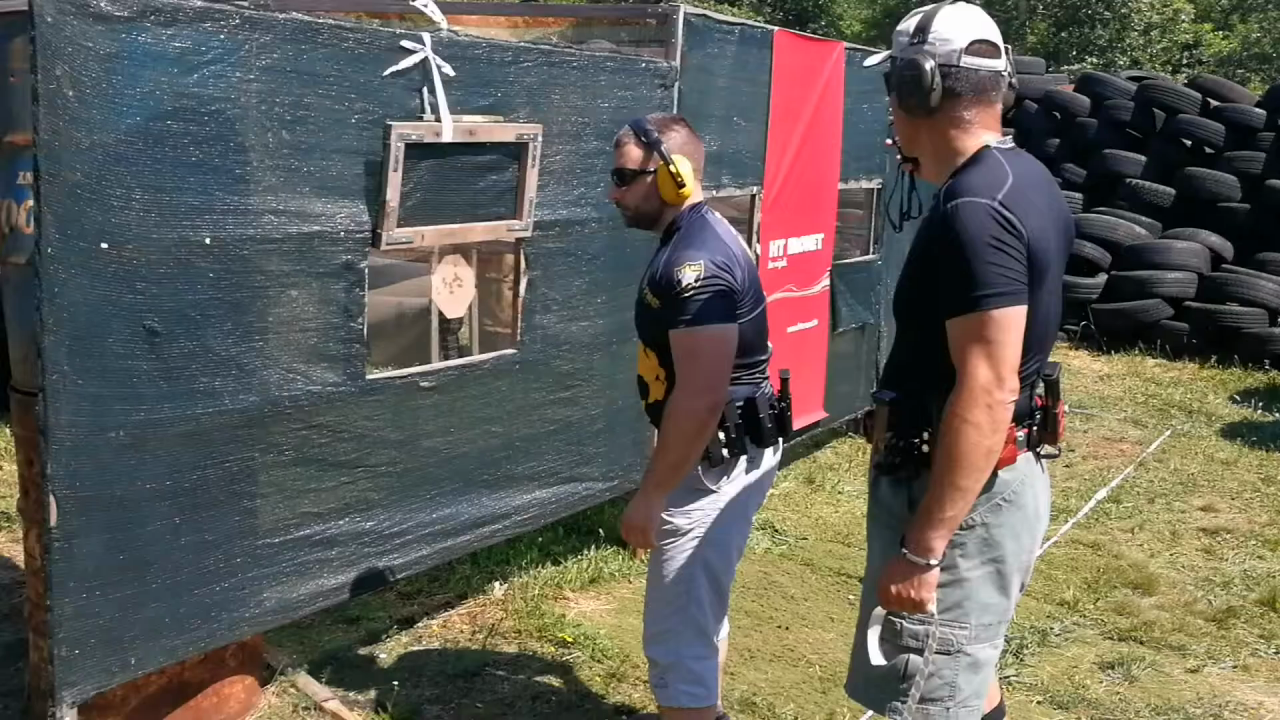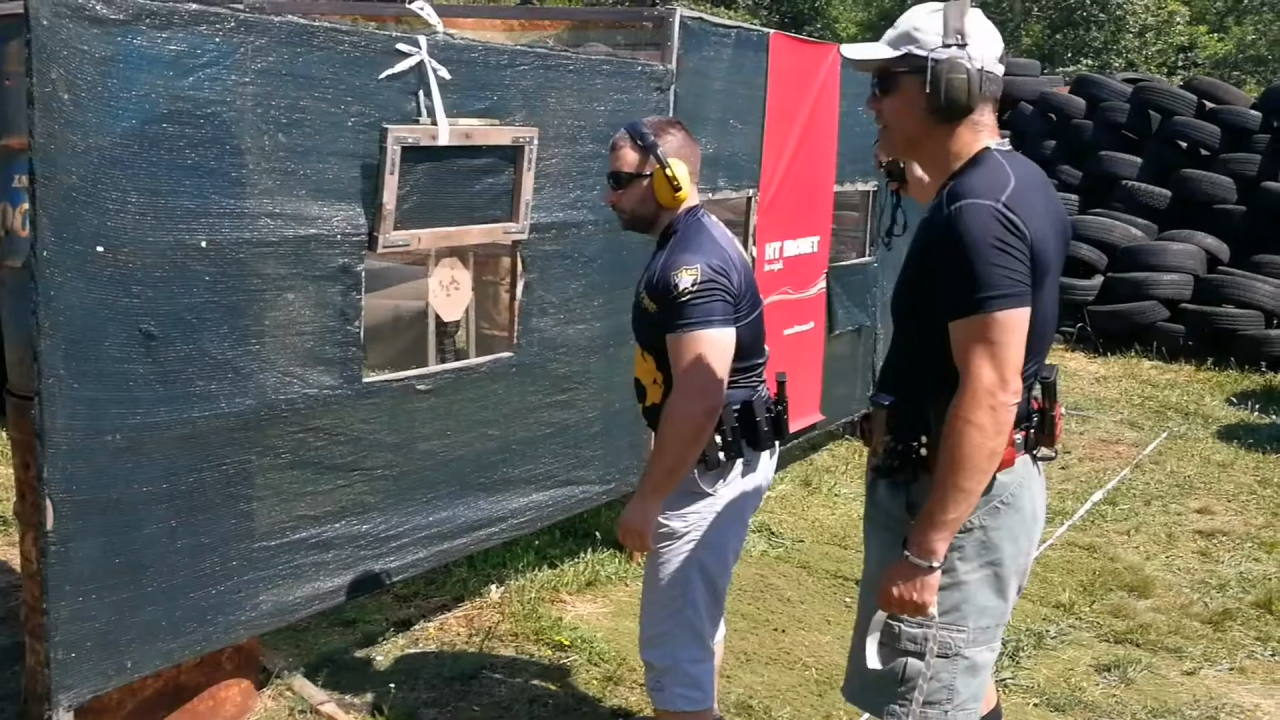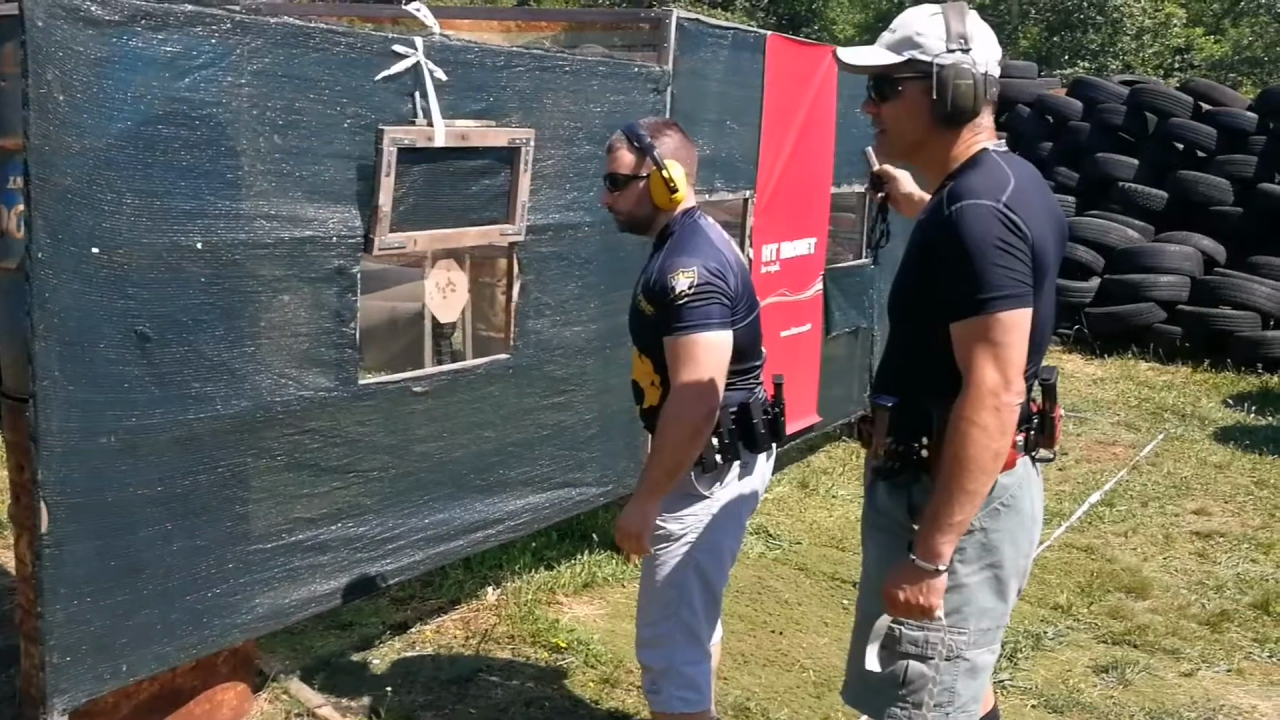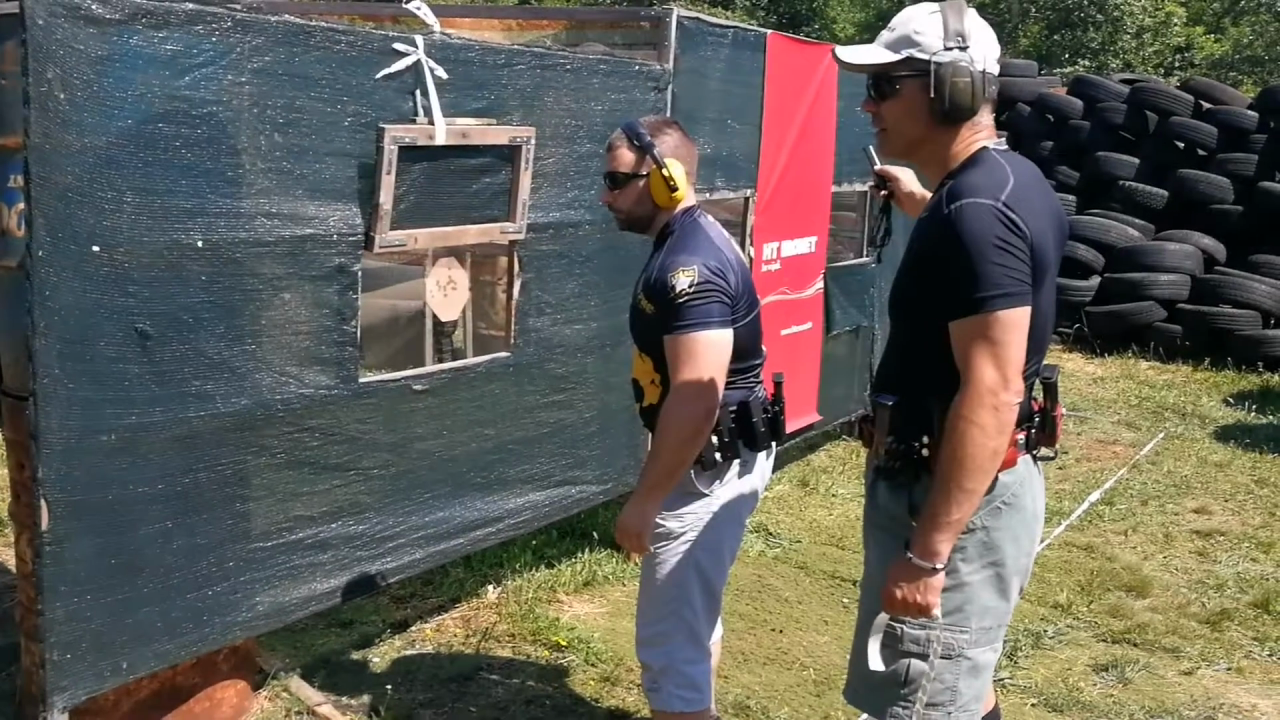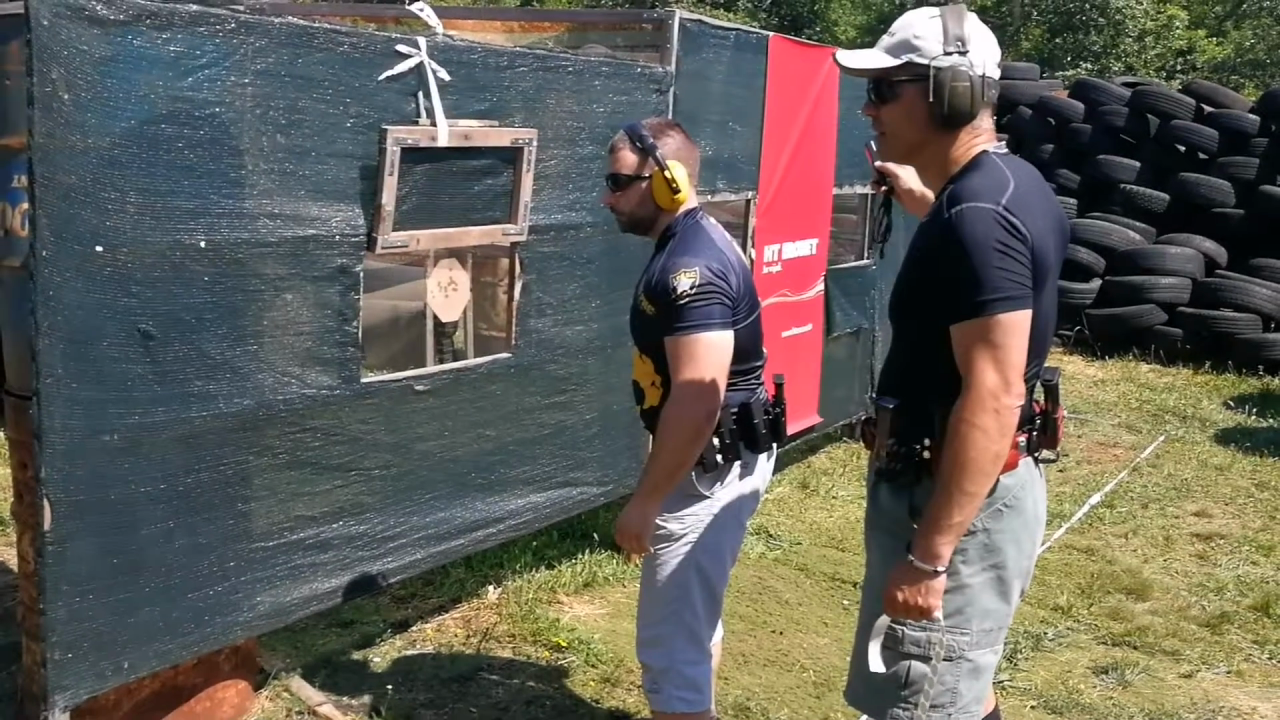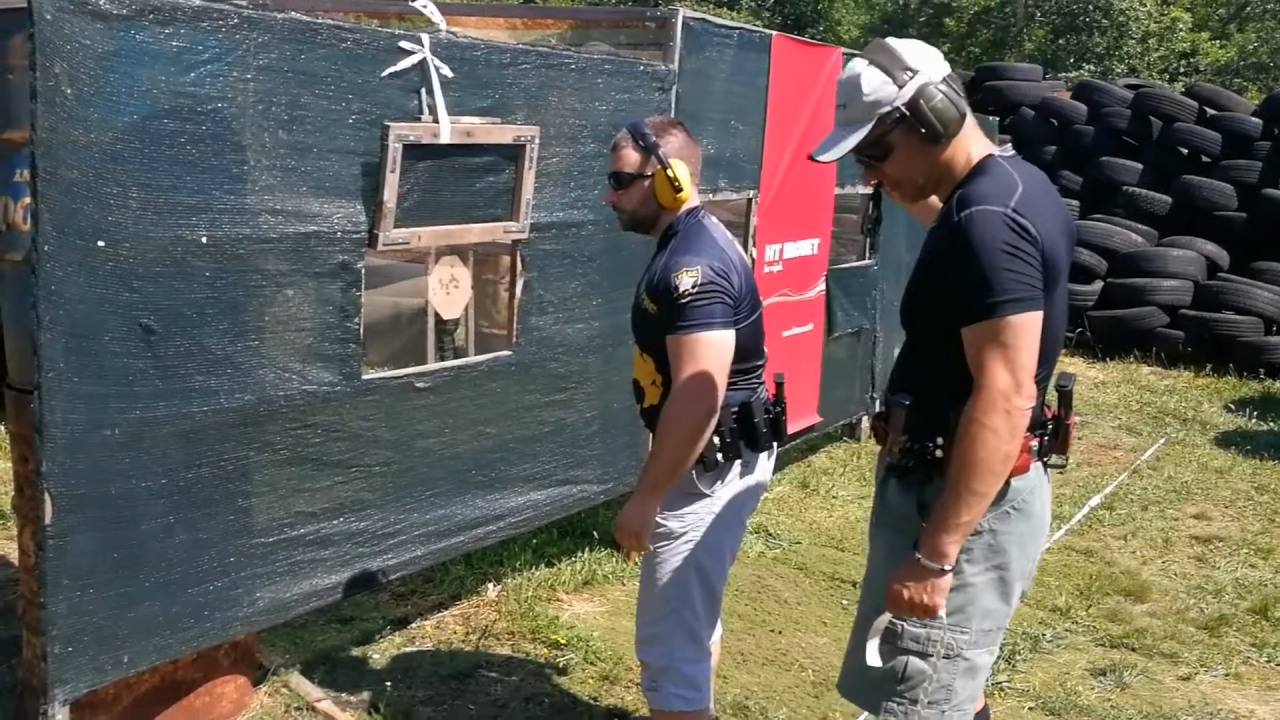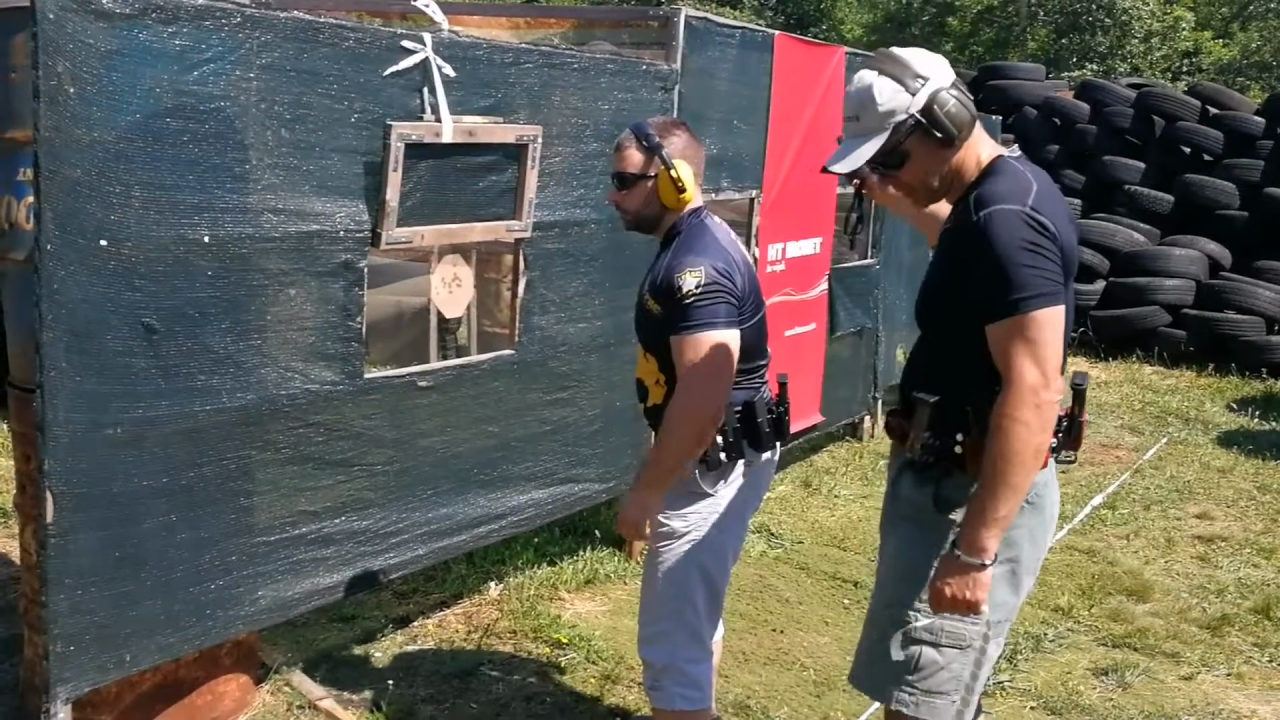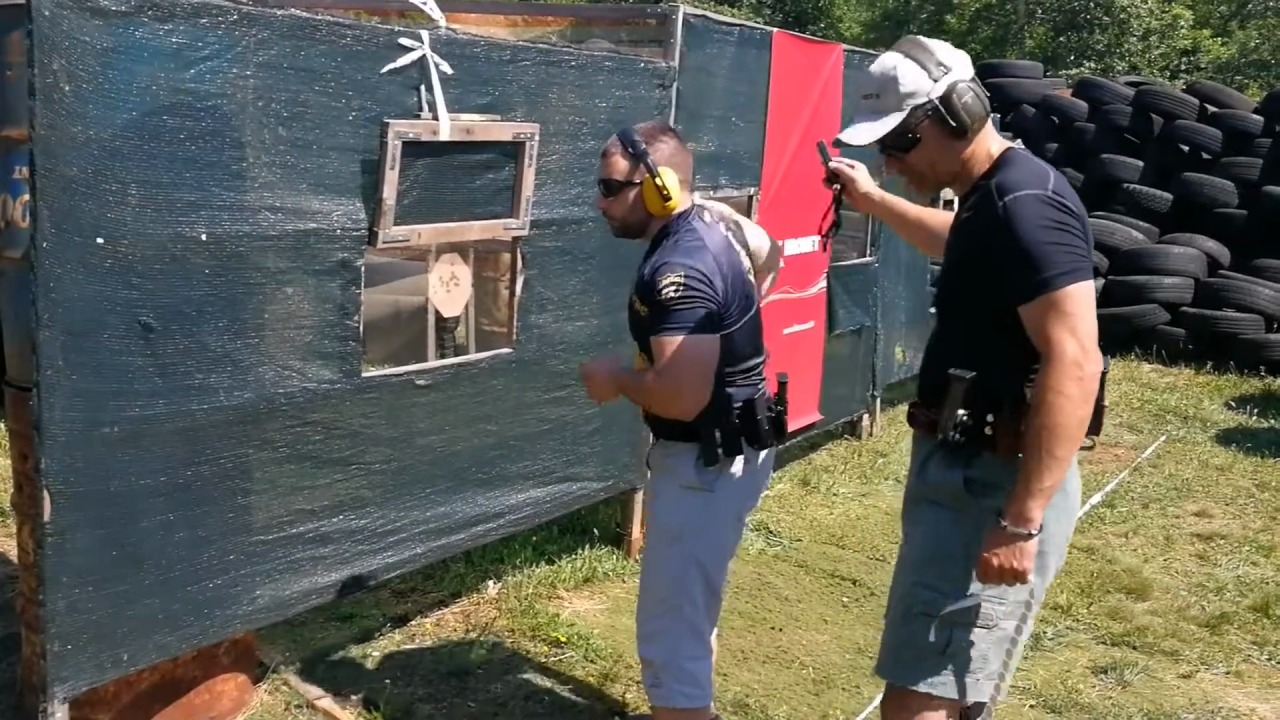
dt=0.4s
person 1, frame 1
left shoulder: (973, 209)
right shoulder: (1020, 175)
left elbow: (988, 392)
left wrist: (921, 548)
right wrist: (938, 177)
left hip: (958, 495)
right hip: (986, 480)
person 1, frame 2
left shoulder: (975, 210)
right shoulder: (1012, 179)
left elbow: (991, 394)
left wrist: (924, 550)
right wrist: (931, 194)
left hip: (953, 496)
right hip: (971, 484)
person 1, frame 3
left shoulder: (974, 211)
right shoulder: (1003, 182)
left elbow: (994, 395)
left wrist: (930, 554)
right wrist: (917, 205)
left hip: (953, 498)
right hip: (958, 485)
person 1, frame 4
left shoulder: (975, 209)
right shoulder: (1007, 179)
left elbow: (993, 393)
left wrist: (926, 551)
right wrist: (922, 206)
left hip: (955, 497)
right hip: (961, 484)
person 1, frame 5
left shoulder: (976, 215)
right shoulder: (1007, 183)
left elbow: (994, 397)
left wrist: (928, 555)
right wrist: (922, 203)
left hip: (956, 501)
right hip: (959, 488)
person 1, frame 6
left shoulder: (988, 220)
right shoulder: (1012, 184)
left elbow: (1005, 398)
left wrist: (936, 554)
right wrist: (919, 201)
left hip: (962, 499)
right hip: (953, 485)
person 1, frame 7
left shoulder: (1006, 219)
right shoulder: (1008, 191)
left elbow: (1034, 394)
left wrist: (975, 550)
right wrist: (896, 200)
left hip: (969, 495)
right hip: (948, 479)
person 1, frame 8
left shoulder: (1024, 205)
right shoulder: (993, 196)
left elbow: (1075, 367)
left wrist: (1021, 521)
right wrist: (874, 200)
left hip: (996, 483)
right hip: (964, 468)
person 2, frame 1
left shoulder: (695, 260)
right shoulder: (696, 238)
left elbow: (702, 397)
left wrist: (650, 495)
right wrist: (661, 480)
left hip: (714, 461)
right hip: (714, 453)
left knee: (676, 632)
right knee: (699, 609)
person 2, frame 2
left shoulder: (691, 264)
right shoulder: (691, 241)
left elbow: (699, 398)
left wrist: (646, 499)
right wrist: (657, 483)
left hip: (710, 464)
right hip: (710, 457)
left knee: (672, 634)
right knee: (696, 612)
person 2, frame 3
left shoulder: (689, 266)
right shoulder: (689, 244)
left elbow: (697, 402)
left wrist: (644, 501)
right wrist: (655, 487)
left hip: (708, 468)
right hip: (709, 460)
left knee: (669, 638)
right knee: (693, 614)
person 2, frame 4
left shoulder: (689, 264)
right shoulder: (688, 241)
left elbow: (697, 399)
left wrist: (644, 500)
right wrist: (655, 486)
left hip: (708, 466)
right hip: (708, 458)
left knee: (669, 638)
right knee: (693, 613)
person 2, frame 5
left shoulder: (690, 266)
right shoulder: (690, 245)
left elbow: (698, 401)
left wrist: (644, 501)
left hip: (709, 468)
right hip: (708, 461)
left knee: (670, 640)
right knee: (693, 616)
person 2, frame 6
left shoulder: (693, 265)
right shoulder: (691, 242)
left elbow: (697, 399)
left wrist: (644, 499)
left hip: (709, 467)
right hip: (707, 460)
left knee: (669, 637)
right knee: (692, 614)
person 2, frame 7
left shoulder: (696, 264)
right shoulder: (698, 240)
left elbow: (703, 401)
left wrist: (643, 489)
left hip: (711, 464)
right hip: (712, 458)
left knee: (672, 636)
right knee: (692, 612)
person 2, frame 8
left shoulder: (681, 267)
right shoulder: (703, 228)
left elbow: (680, 396)
left wrist: (615, 377)
left hip: (709, 459)
right hip: (714, 451)
left knee: (669, 631)
right knee: (686, 607)
